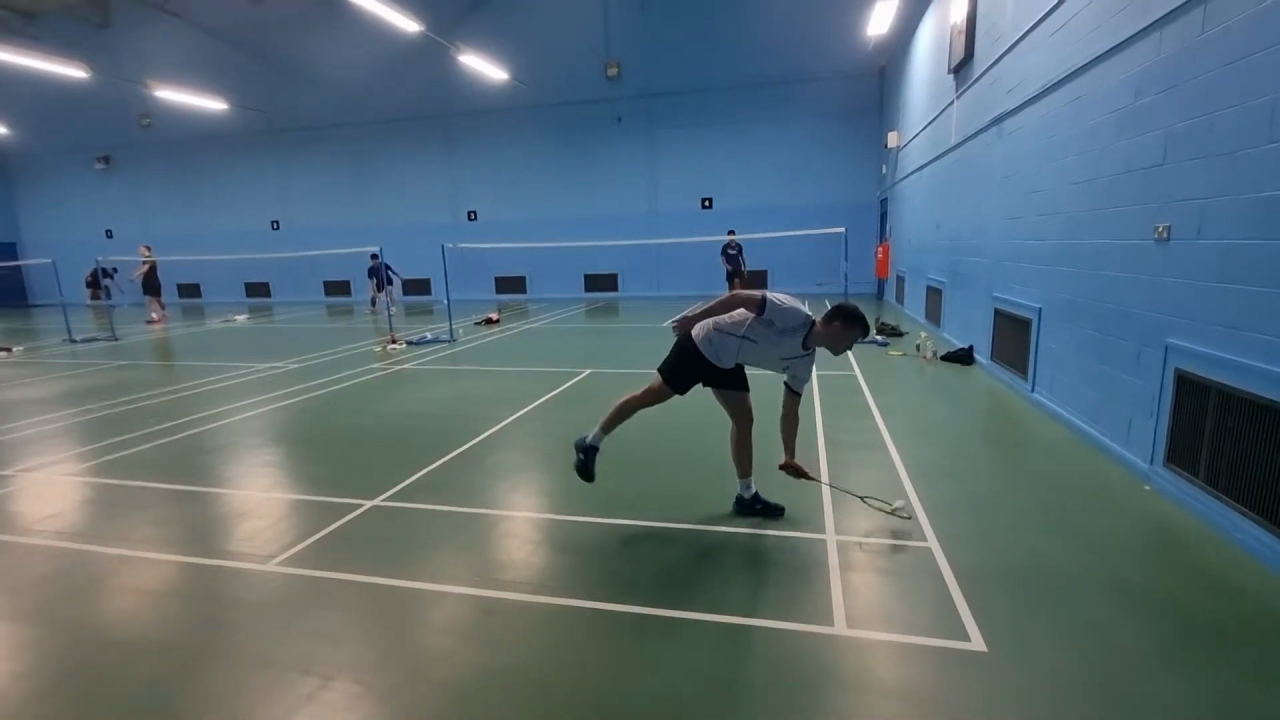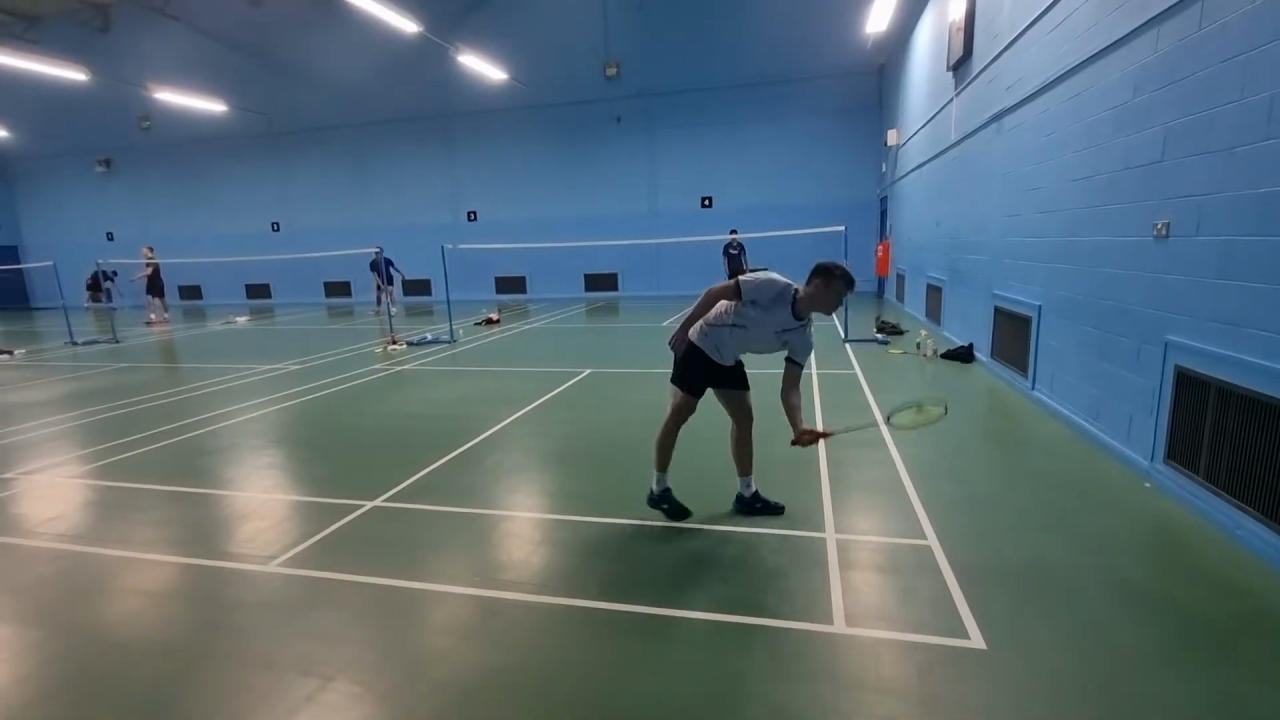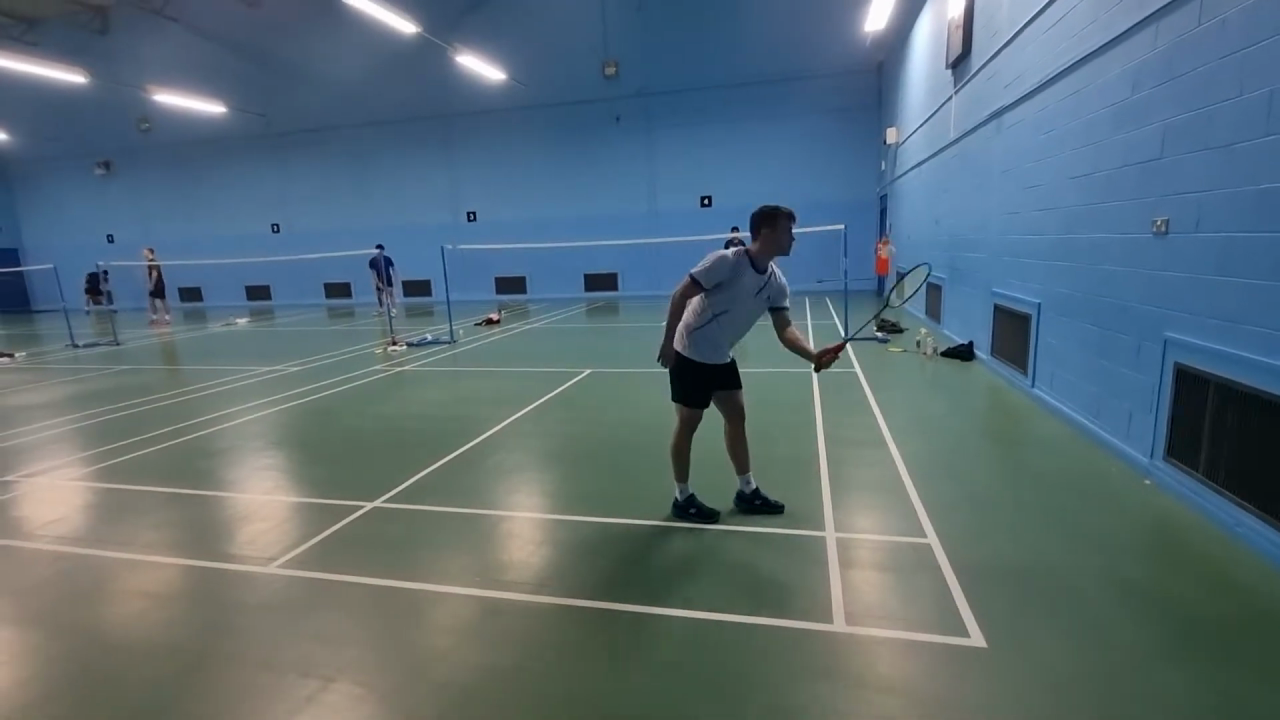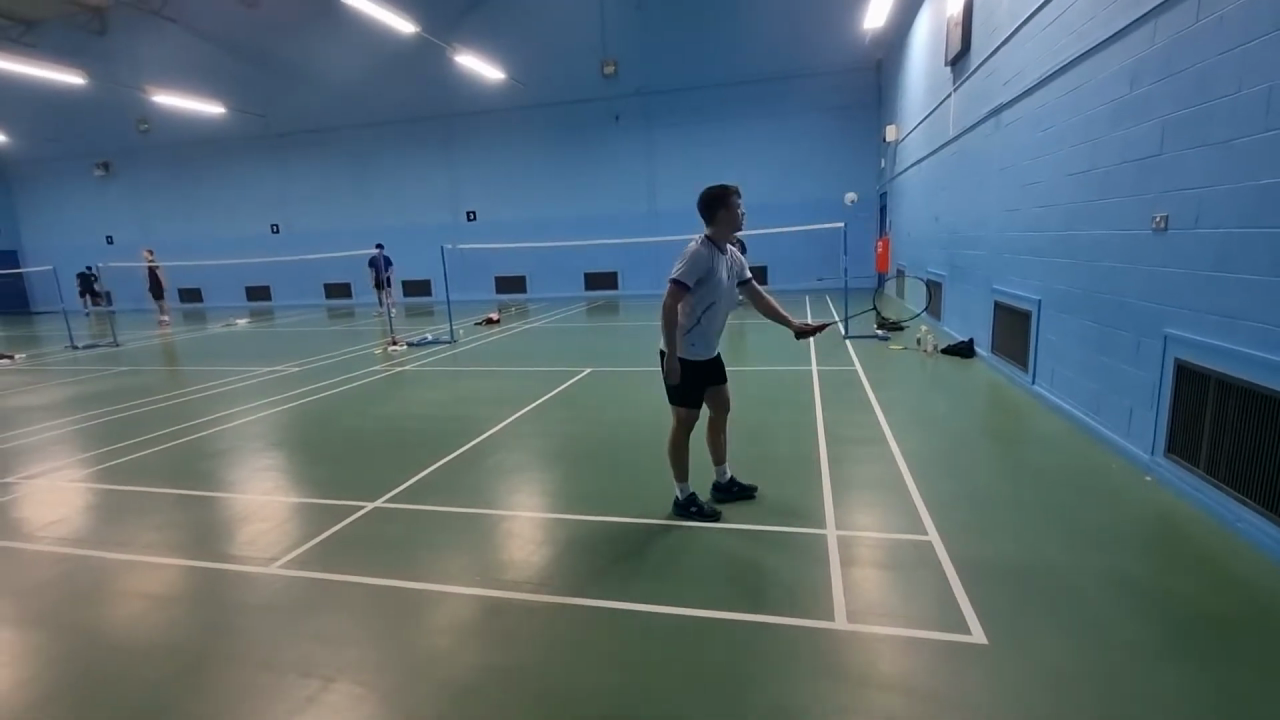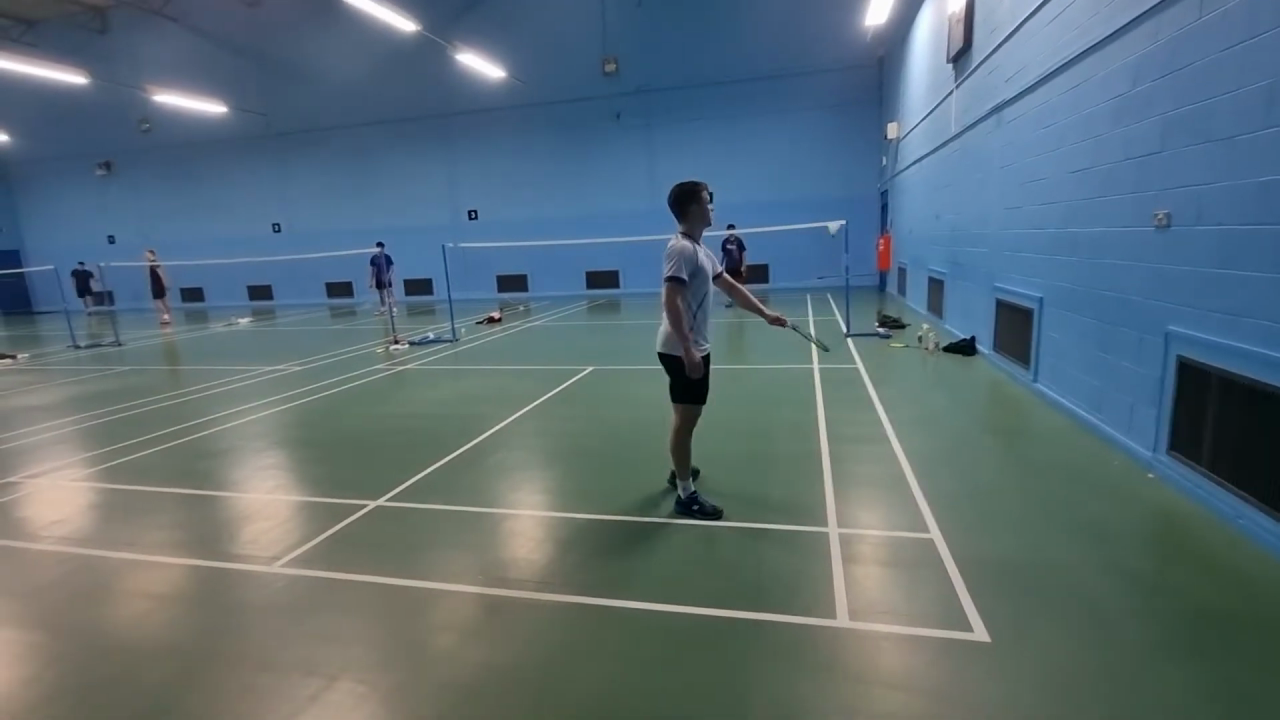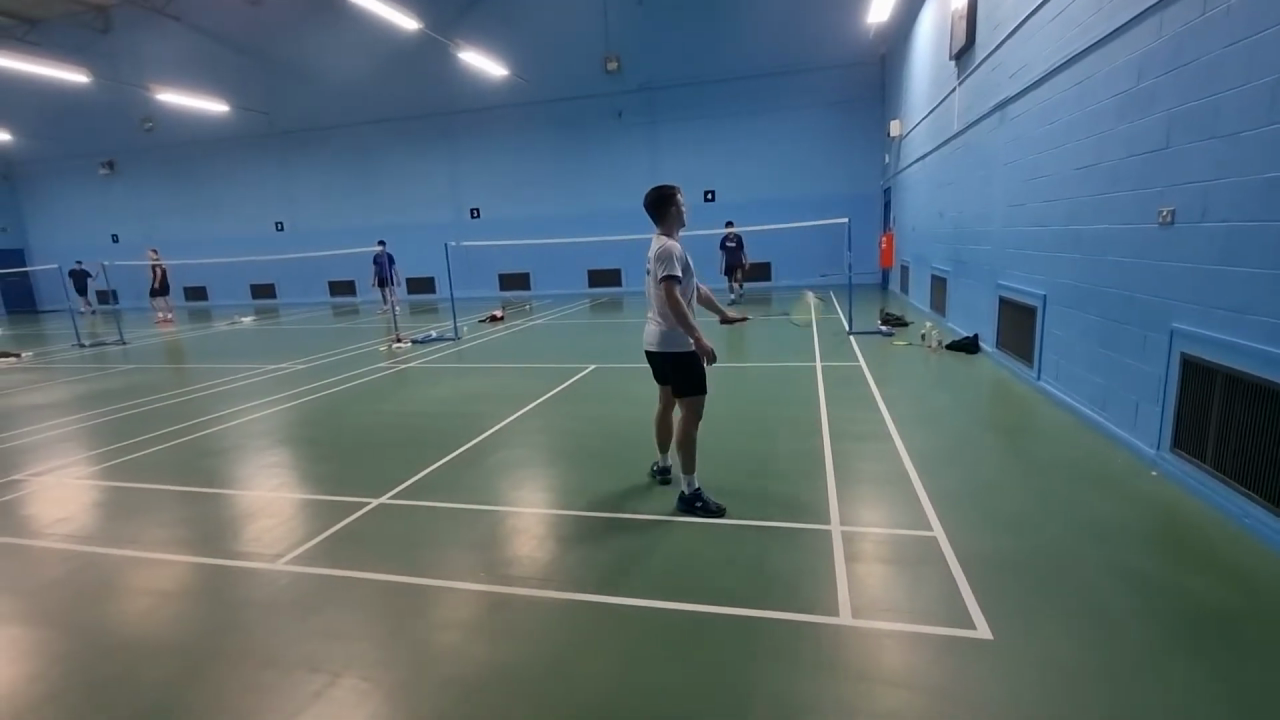
dt=0.2s
person 1, frame 1
left shoulder: (804, 362)
right shoulder: (792, 313)
left elbow: (791, 409)
right elbow: (737, 298)
left wrist: (789, 458)
right wrist: (693, 318)
left hip: (727, 363)
right hip: (703, 347)
left knee: (743, 420)
right knee: (650, 397)
left ankle: (746, 494)
right ankle: (592, 443)
person 1, frame 2
left shoulder: (803, 335)
right shoulder: (771, 285)
left elbow: (790, 389)
right elbow: (715, 293)
left wrist: (799, 429)
right wrist: (683, 328)
left hip: (727, 360)
right hip: (699, 347)
left knee: (744, 418)
right knee: (678, 416)
left ankle: (747, 494)
right ankle: (659, 489)
person 1, frame 3
left shoulder: (776, 283)
right shoulder: (725, 262)
left elbow: (786, 330)
right elbow: (681, 297)
left wrist: (812, 355)
right wrist: (668, 343)
left hip: (721, 358)
right hip: (691, 355)
left knee: (736, 416)
right knee: (688, 423)
left ankle: (748, 493)
right ankle: (682, 499)
person 1, frame 4
left shoulder: (732, 255)
right shoulder: (697, 254)
left elbow: (757, 296)
right elbow: (670, 304)
left wrist: (793, 325)
right wrist: (673, 355)
left hip: (706, 352)
right hip: (685, 355)
left knee: (721, 408)
right knee: (685, 422)
left ankle: (724, 482)
right ankle: (683, 498)
person 1, frame 5
left shoulder: (698, 249)
right shoulder: (682, 249)
left elbow: (729, 285)
right elbow: (671, 302)
left wrist: (765, 314)
right wrist: (689, 349)
left hip: (682, 348)
right hip: (681, 350)
left knee: (687, 411)
right knee: (687, 418)
left ankle: (680, 470)
right ankle: (685, 496)
person 1, frame 6
left shoulder: (662, 246)
right shoulder: (671, 248)
left elbow: (694, 288)
right elbow: (672, 298)
left wrist: (723, 312)
right wrist: (700, 340)
left hip: (655, 343)
right hip: (677, 346)
left knee: (667, 402)
right knee: (693, 413)
left ankle: (663, 464)
right ankle: (691, 492)
